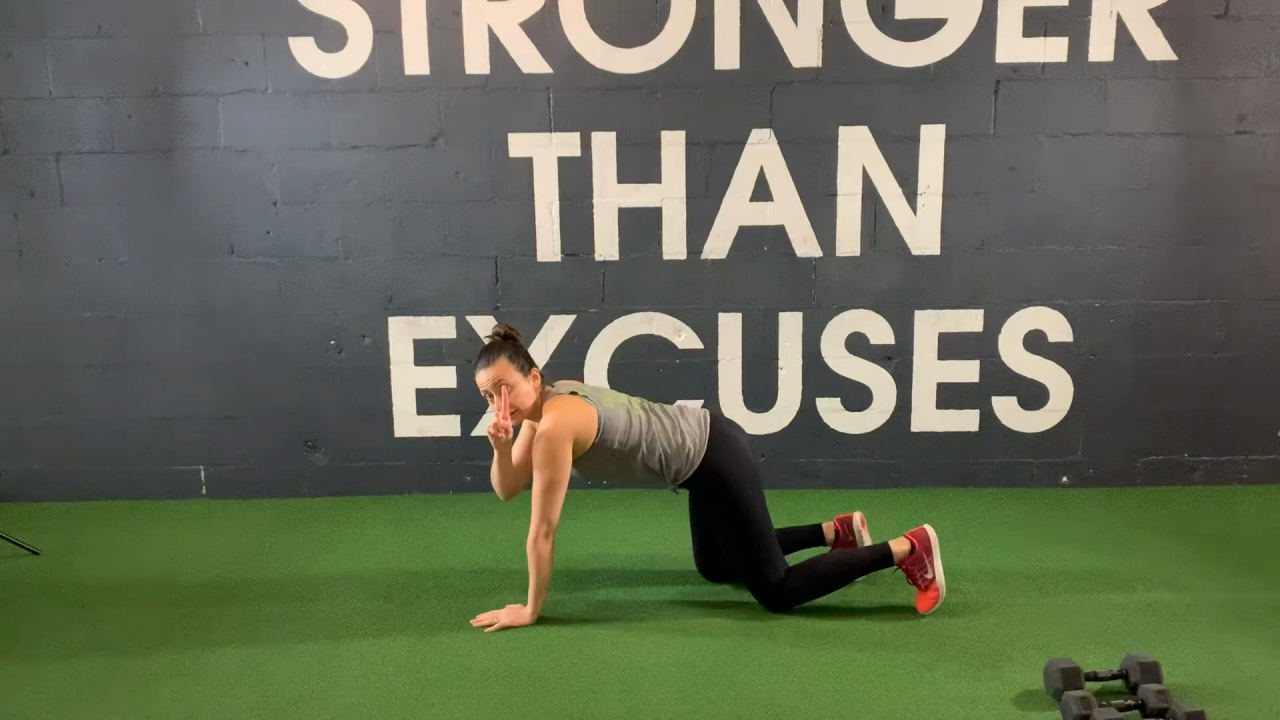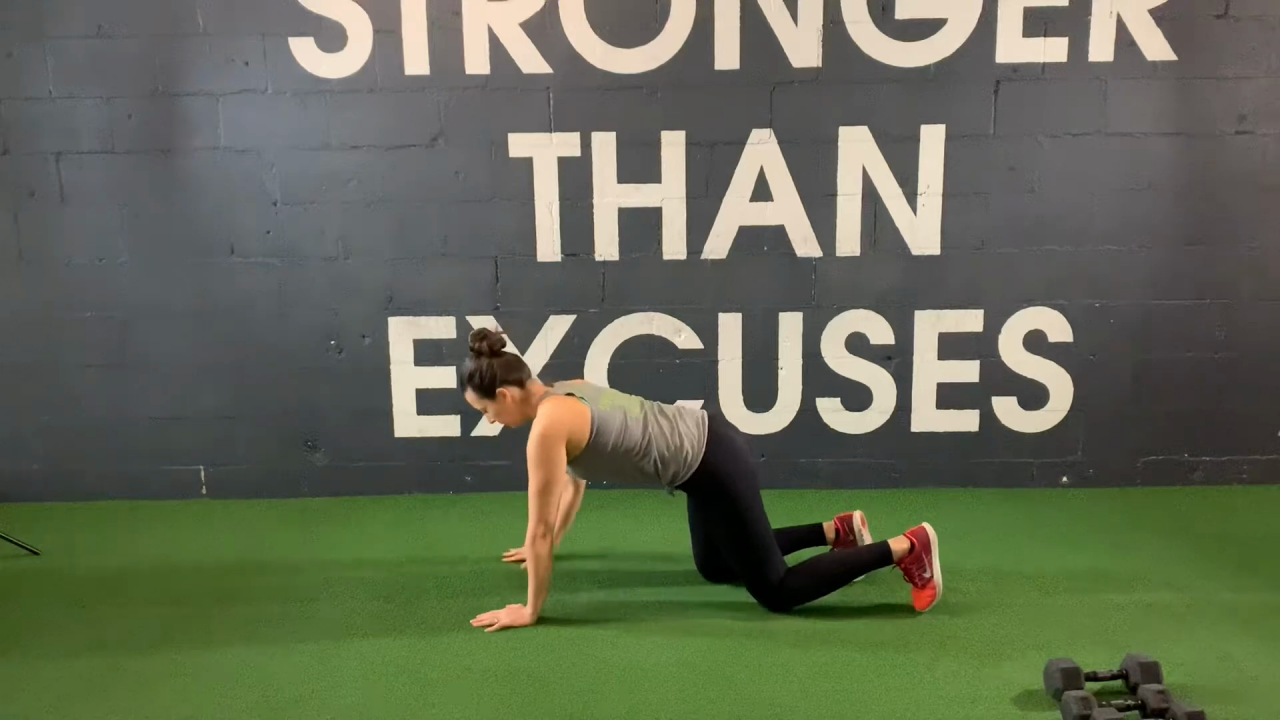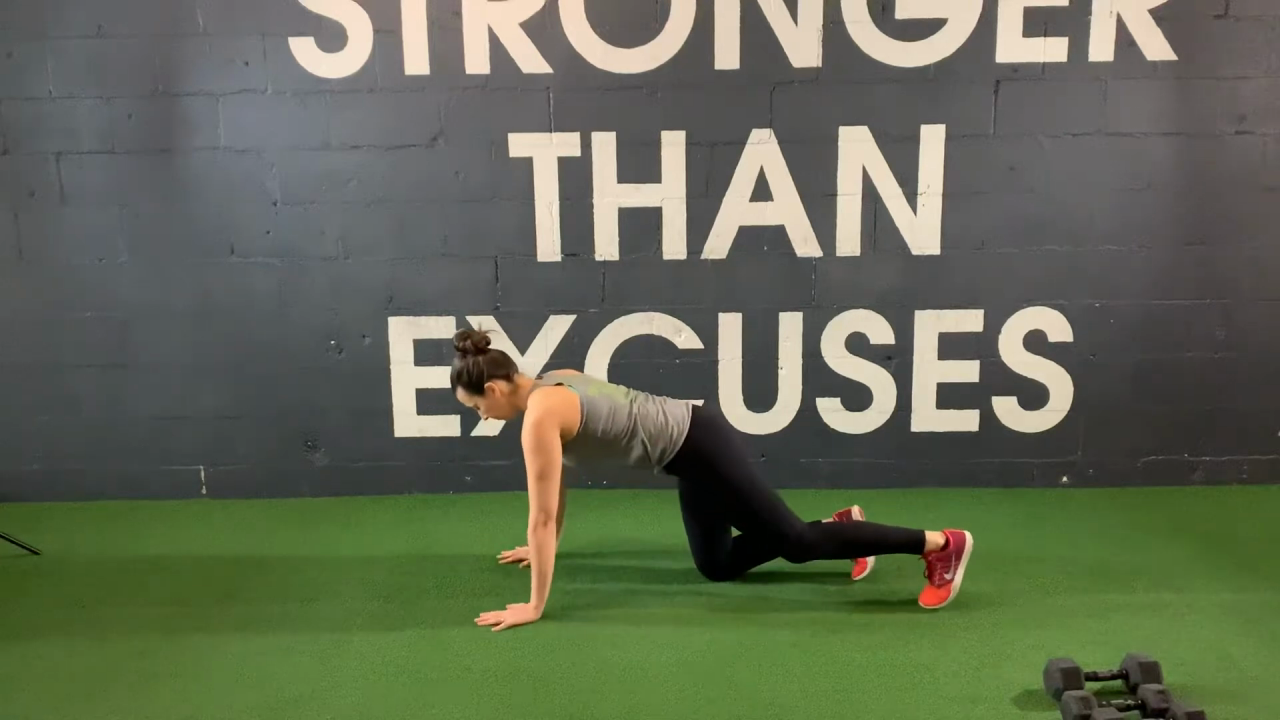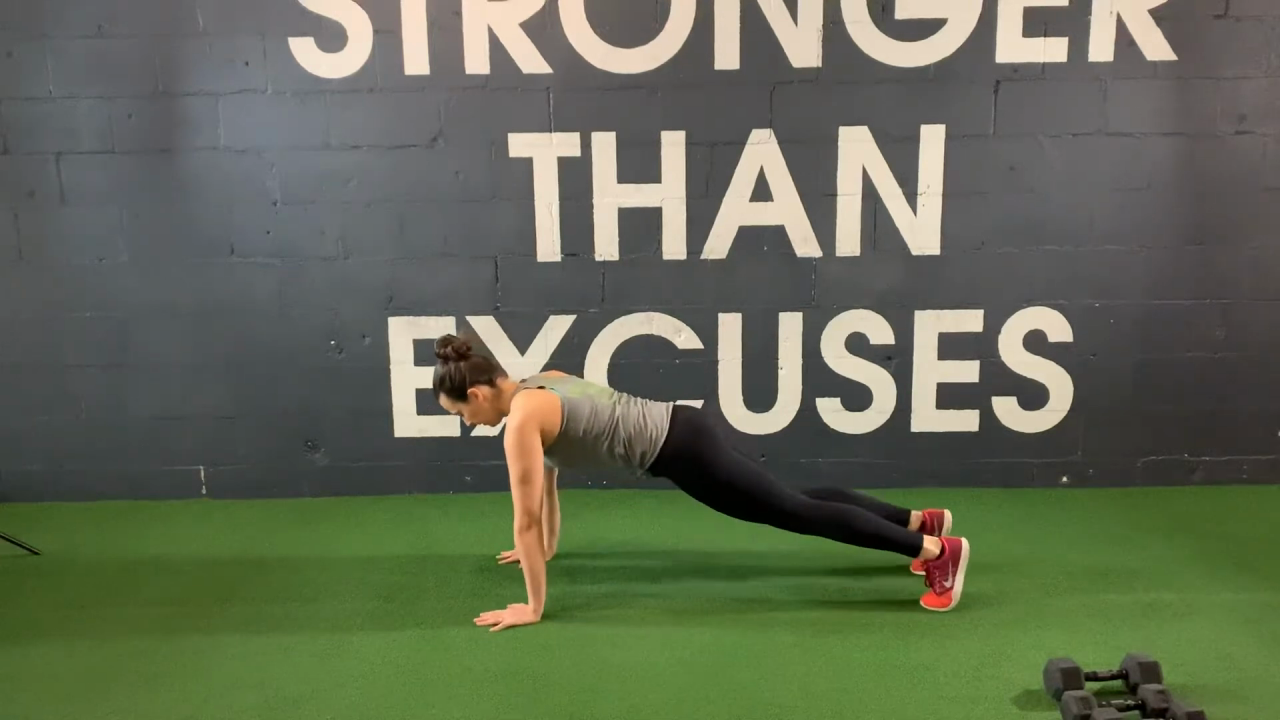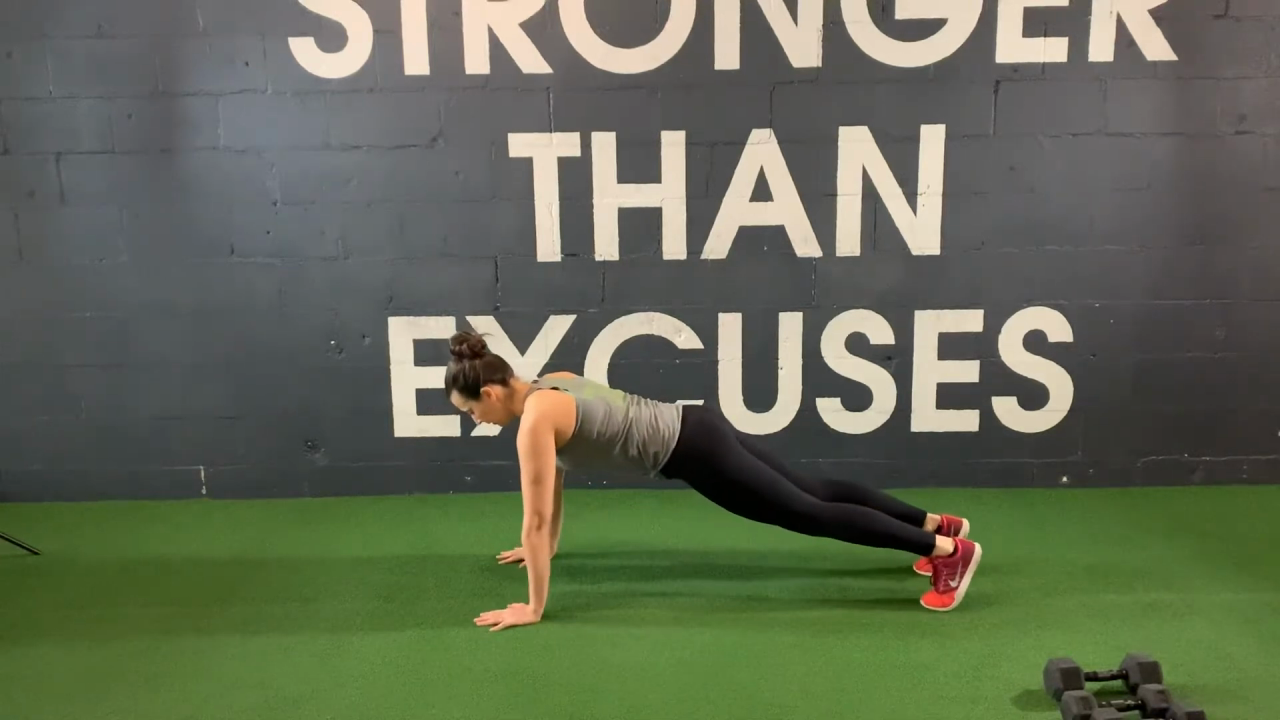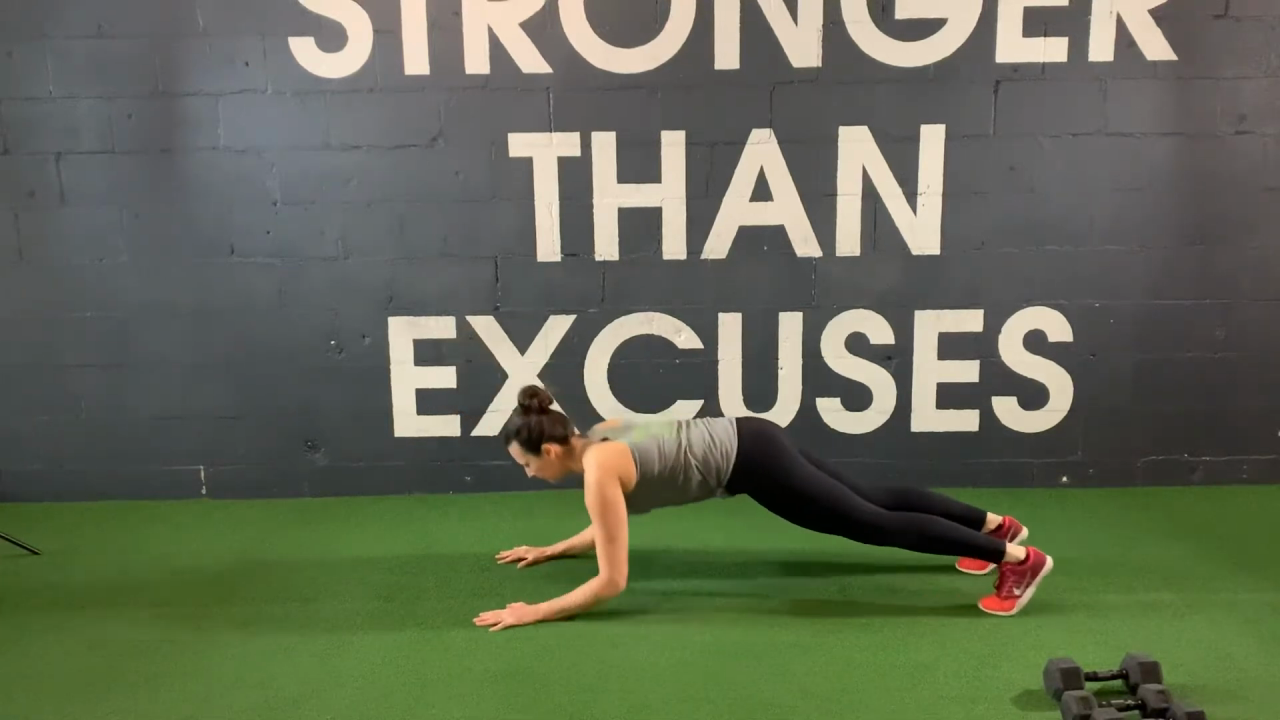
dt=0.5s
person 1, frame 1
left shoulder: (555, 425)
right shoulder: (547, 402)
left elbow: (542, 530)
right elbow: (507, 489)
left wrist: (530, 610)
right wrist: (501, 446)
left hip: (714, 459)
right hip: (707, 441)
left knee: (776, 591)
right knee: (715, 568)
left ankle: (908, 548)
right ankle: (838, 531)
person 1, frame 2
left shoulder: (547, 426)
right shoulder: (564, 393)
left elbow: (539, 527)
right elbow: (576, 478)
left wrist: (531, 610)
right wrist: (546, 547)
left hip: (712, 464)
right hip: (707, 442)
left knee: (776, 591)
right knee: (715, 567)
left ankle: (907, 546)
right ankle: (838, 529)
person 1, frame 3
left shoulder: (538, 415)
right shoulder: (551, 384)
left elbow: (540, 517)
right elbow: (558, 479)
left wrist: (535, 607)
right wrist: (544, 546)
left hip: (697, 448)
right hip: (694, 436)
left knee: (793, 541)
right knee: (716, 565)
left ankle: (941, 544)
right ankle: (838, 523)
person 1, frame 4
left shoulder: (520, 420)
right shoulder: (539, 383)
left elbow: (526, 519)
right elbow: (548, 475)
left wrist: (534, 606)
right wrist: (548, 547)
left hip: (682, 449)
right hip: (684, 426)
left knee: (797, 512)
right knee: (795, 500)
left ankle: (938, 548)
right ankle: (923, 519)
person 1, frame 5
left shoulder: (534, 420)
right shoulder: (548, 385)
left elbow: (534, 521)
right elbow: (556, 477)
left wrist: (534, 607)
right wrist: (545, 549)
left hip: (691, 450)
right hip: (694, 427)
left knee: (810, 513)
right knee: (814, 490)
left ankle: (948, 551)
right ankle: (939, 525)
person 1, frame 6
left shoulder: (598, 472)
right shoulder: (596, 437)
left elbow: (612, 583)
right elbow: (608, 529)
left wrist: (535, 612)
right wrist: (550, 551)
left hip: (752, 462)
right hip: (749, 439)
left knee: (874, 524)
right knee: (873, 499)
left ankle: (1018, 557)
right ankle: (995, 523)
